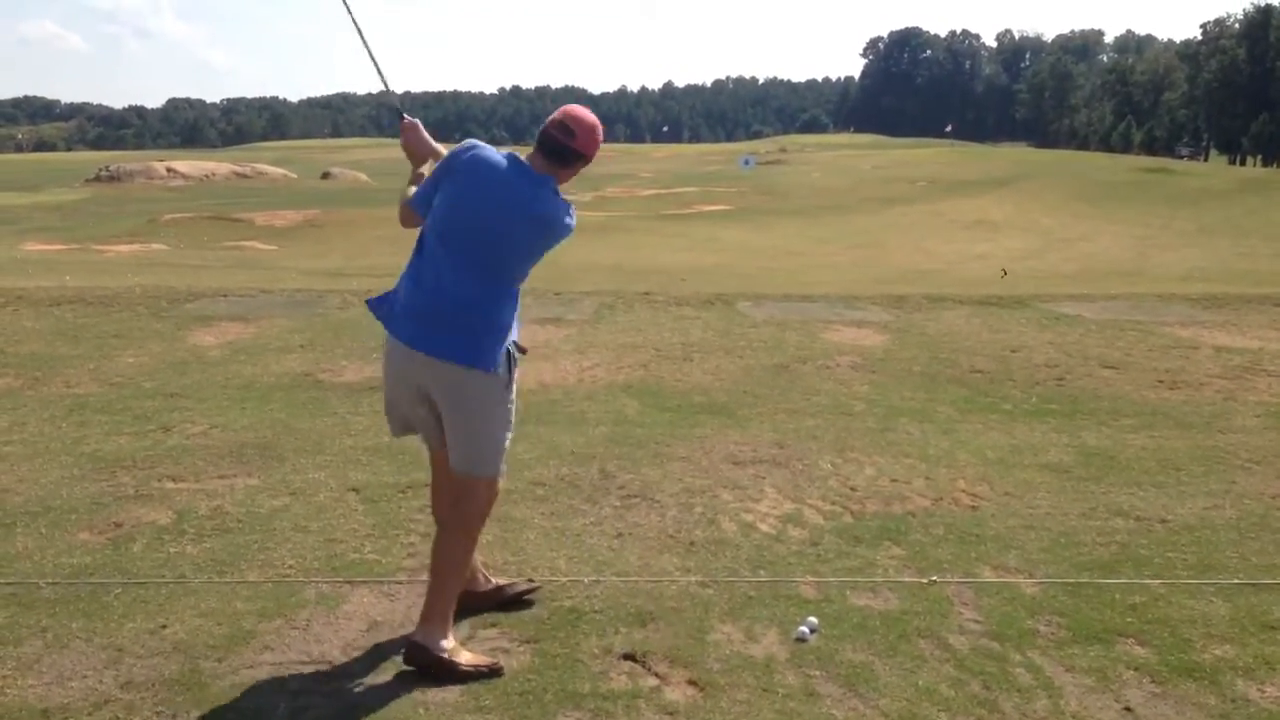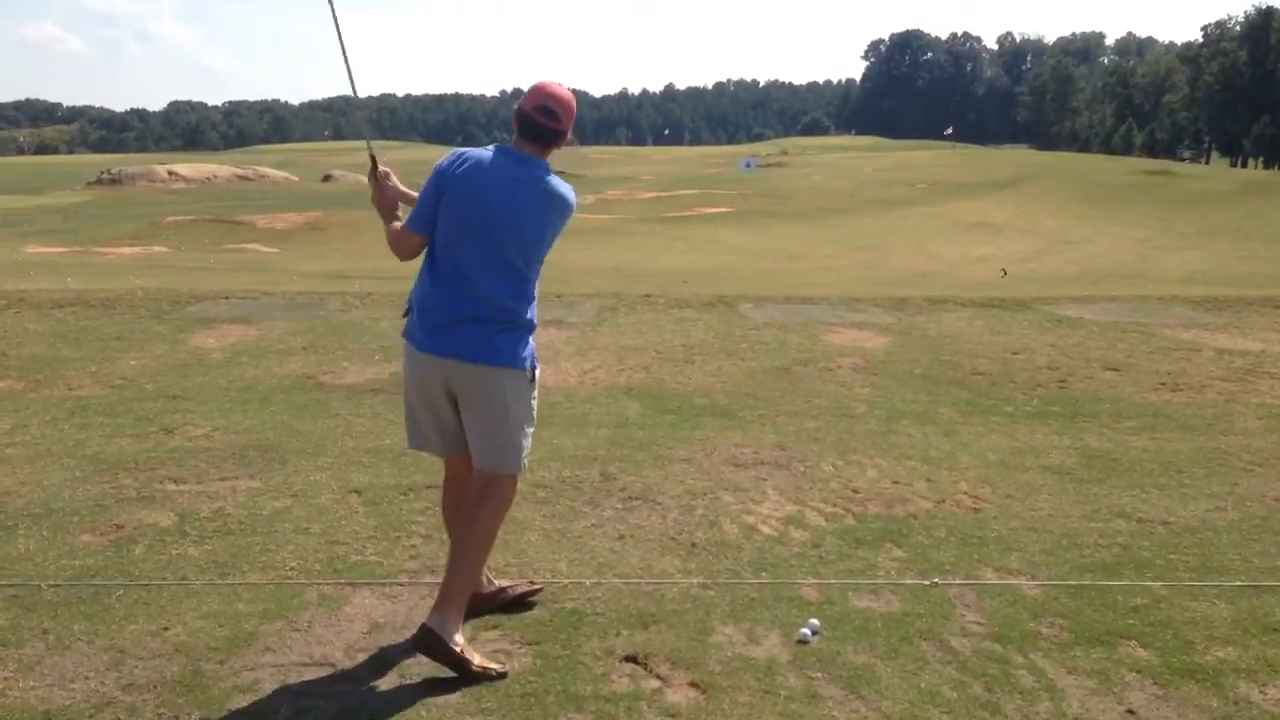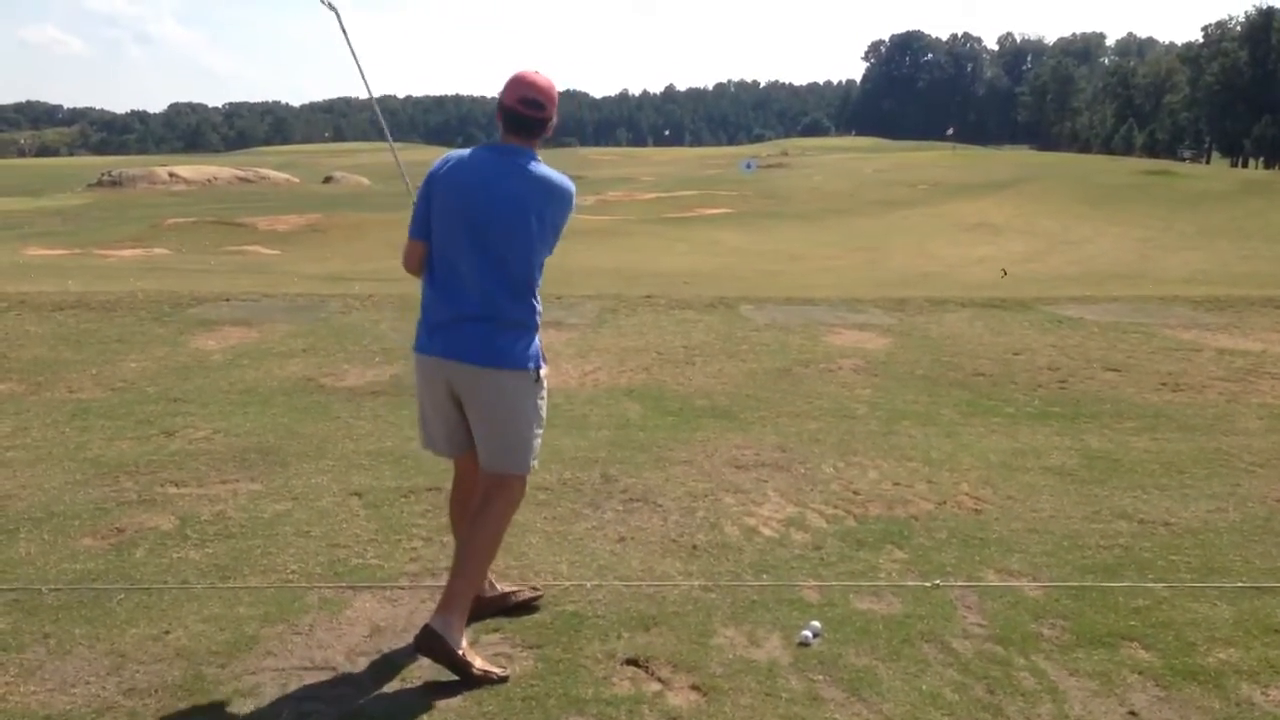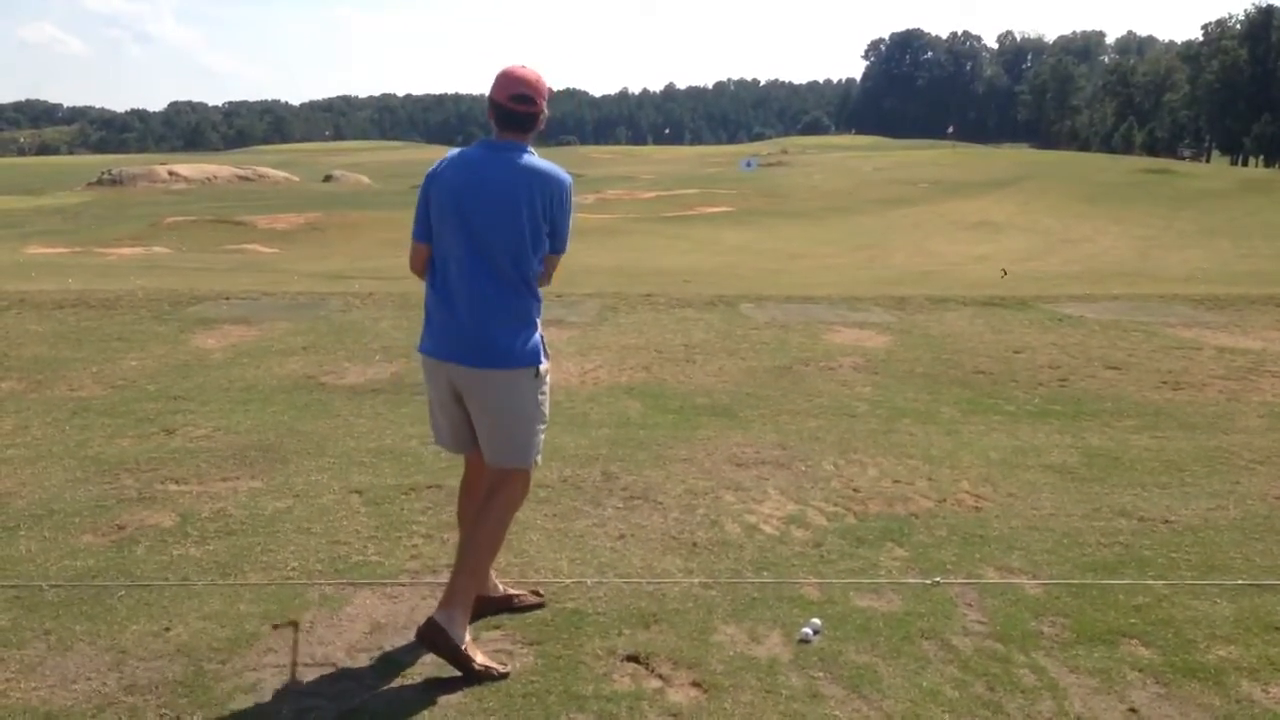
dt=0.3s
person 1, frame 1
left shoulder: (471, 157)
right shoulder: (560, 219)
left elbow: (410, 215)
left wrist: (420, 159)
right wrist: (434, 157)
left hip: (406, 340)
right hip: (473, 358)
left knee: (448, 466)
right knee: (475, 488)
left ankle: (469, 581)
right ankle: (433, 634)
person 1, frame 2
left shoulder: (460, 166)
right shoulder: (561, 200)
left elbow: (406, 248)
left wrist: (386, 207)
right wrist: (411, 195)
left hip: (429, 347)
right hip: (501, 358)
left knee: (461, 471)
right knee: (496, 483)
left ankle: (474, 583)
right ankle: (444, 621)
person 1, frame 3
left shoulder: (445, 171)
right shoulder: (558, 191)
left elbow: (413, 263)
left hip: (437, 349)
right hip: (506, 356)
left knee: (471, 472)
right knee: (504, 485)
left ankle: (478, 587)
right ankle: (447, 624)
person 1, frame 4
left shoulder: (442, 173)
right shoulder: (552, 182)
left elbow: (419, 265)
right elbow: (547, 271)
left hip: (442, 349)
right hip: (509, 353)
left knee: (480, 467)
right knee: (509, 480)
left ankle: (480, 586)
right ankle: (450, 617)
